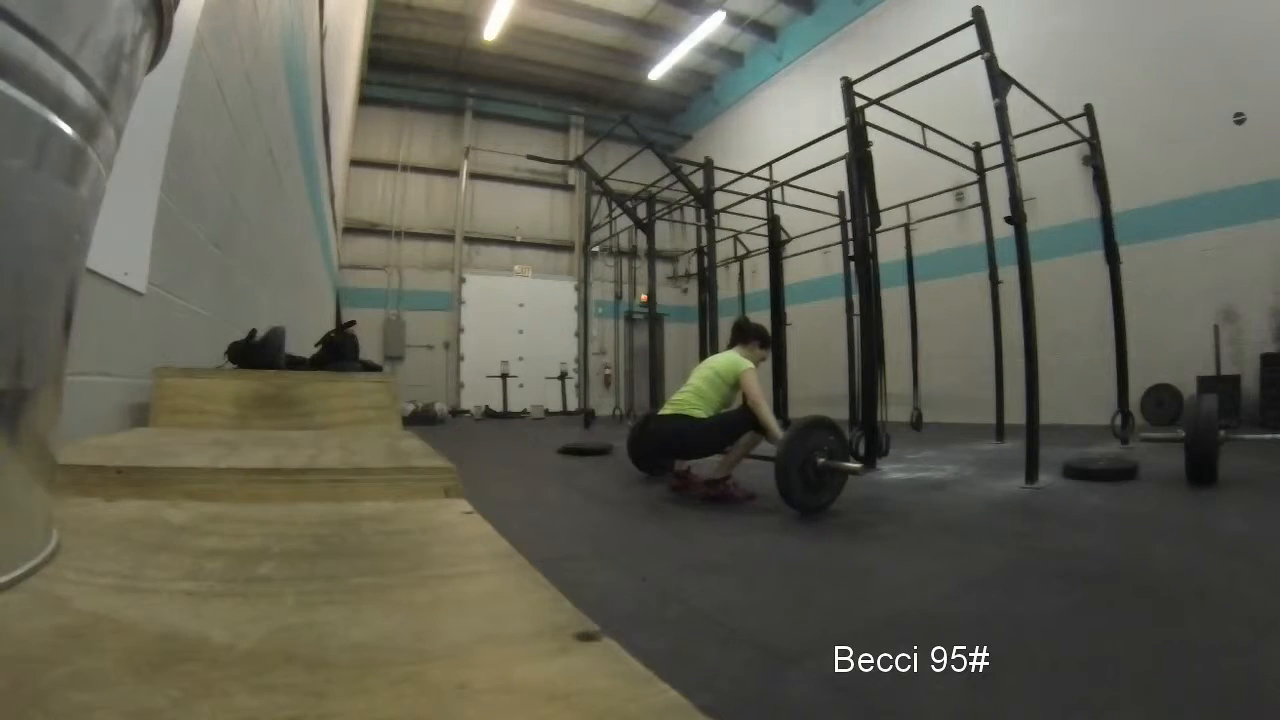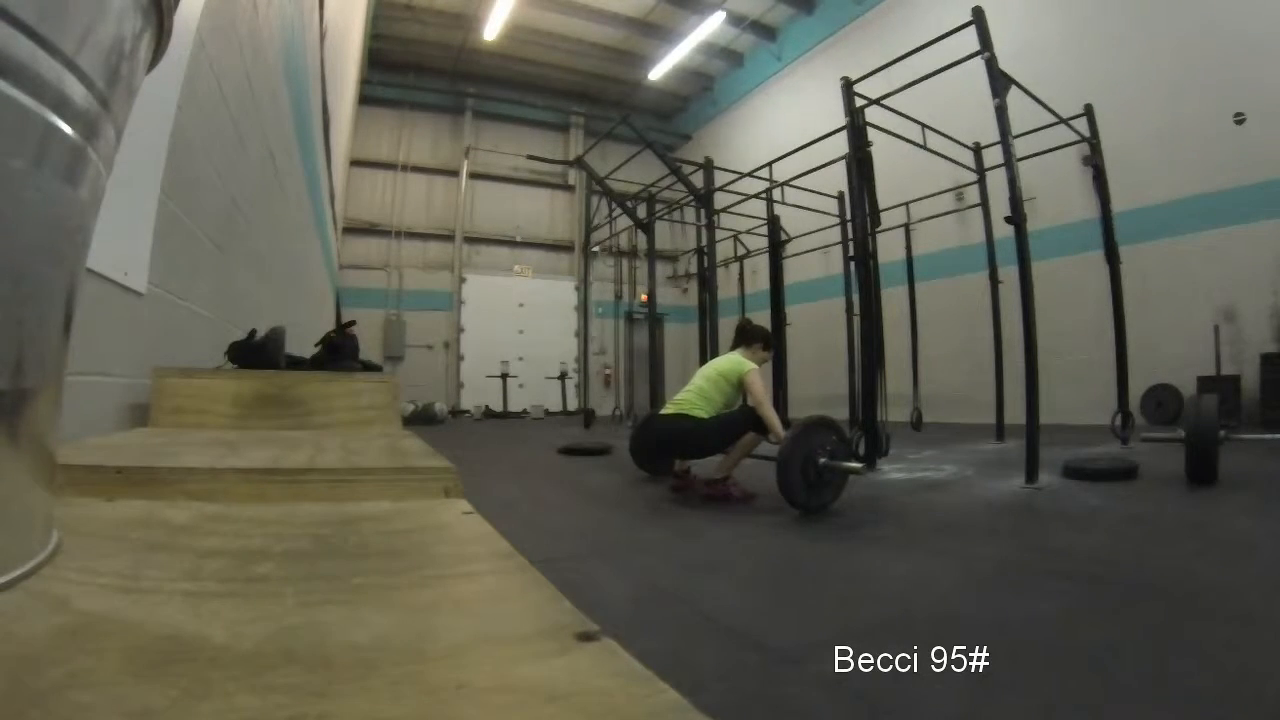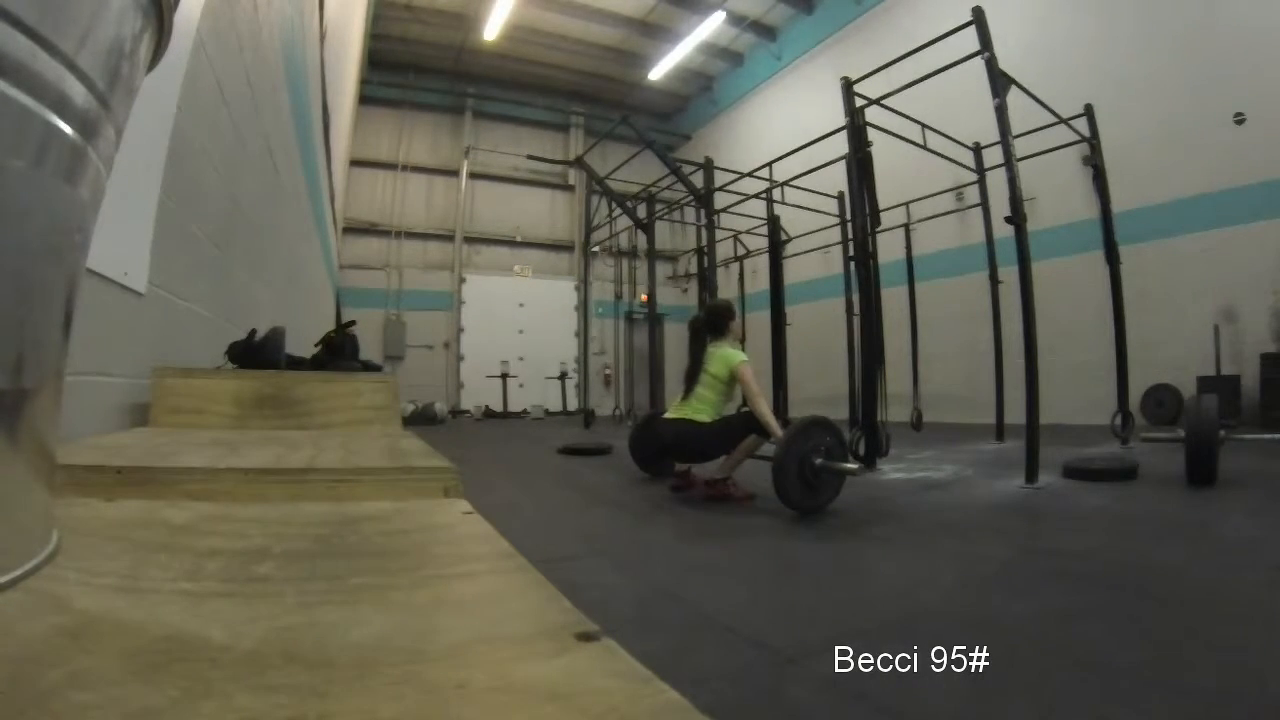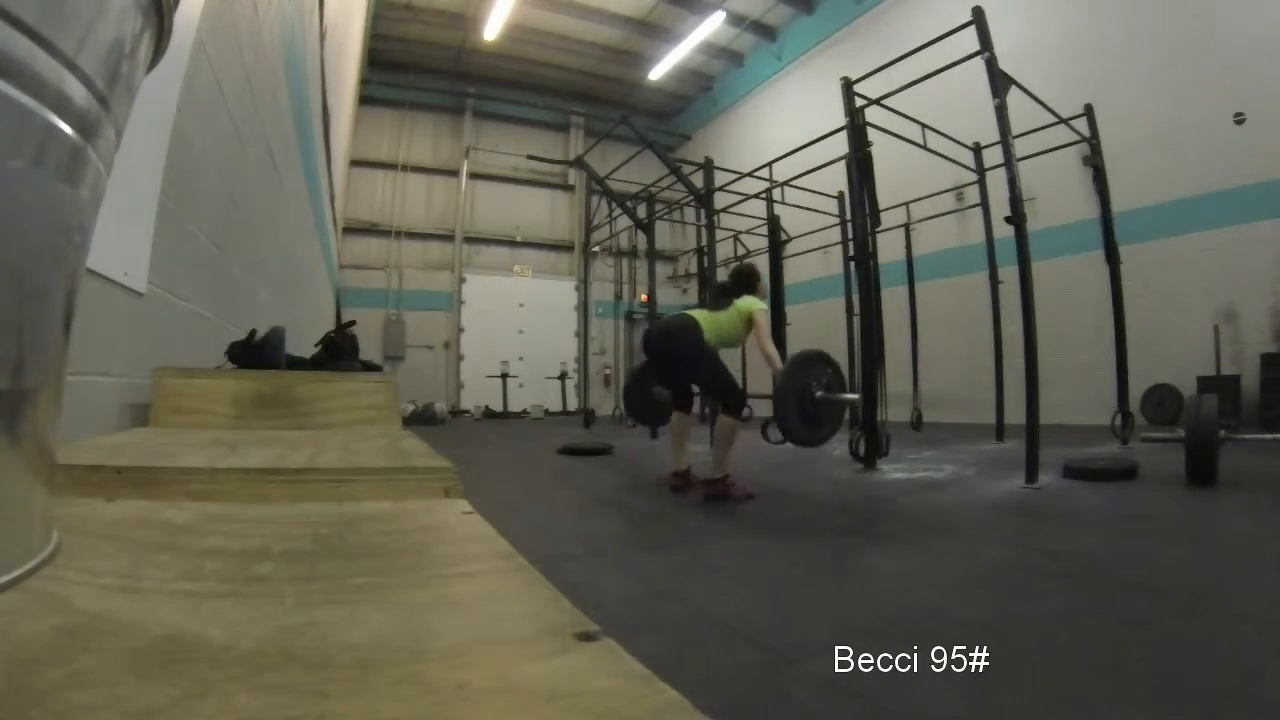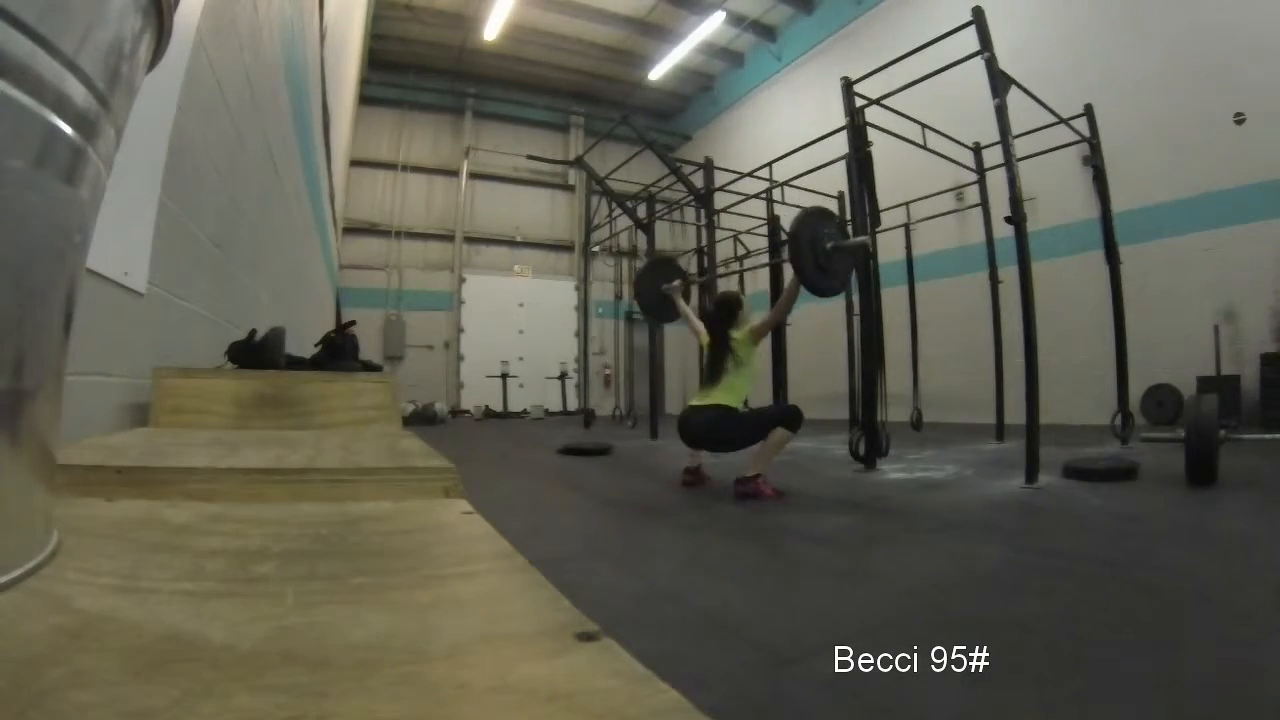
dt=1s
person 1, frame 1
left shoulder: (716, 359)
right shoulder: (742, 364)
right elbow: (759, 404)
right hip: (682, 433)
right knee: (756, 418)
left ankle: (681, 473)
right ankle: (717, 481)
person 1, frame 2
left shoulder: (719, 361)
right shoulder: (746, 366)
right elbow: (763, 404)
left hip: (659, 430)
right hip: (683, 433)
right knee: (759, 419)
left ankle: (681, 473)
right ankle: (717, 481)
person 1, frame 3
left shoulder: (702, 353)
right shoulder: (733, 357)
right elbow: (757, 402)
left hip: (667, 432)
right hip: (692, 438)
right knee: (760, 422)
left ankle: (682, 473)
right ankle: (718, 481)
person 1, frame 4
left shoulder: (726, 303)
right shoulder: (755, 305)
right elbow: (766, 344)
left hip: (656, 335)
right hip: (681, 337)
left knee: (682, 399)
right knee: (733, 399)
left ankle: (680, 473)
right ankle: (717, 481)
person 1, frame 5
left shoulder: (709, 338)
right shoulder: (745, 338)
left elbow: (690, 316)
right elbow: (780, 312)
left wrist: (677, 295)
right wrist: (797, 275)
left hip: (688, 425)
right hip: (717, 426)
right knee: (791, 415)
left ankle: (692, 469)
right ankle: (750, 480)
